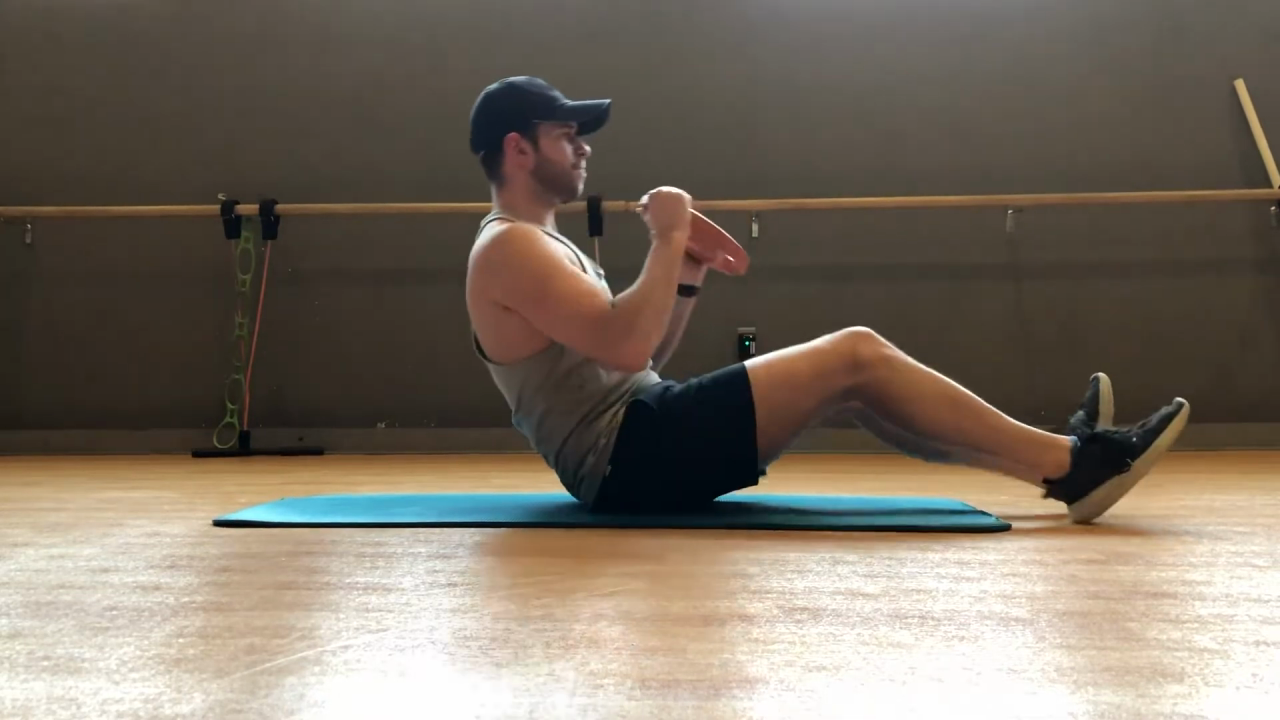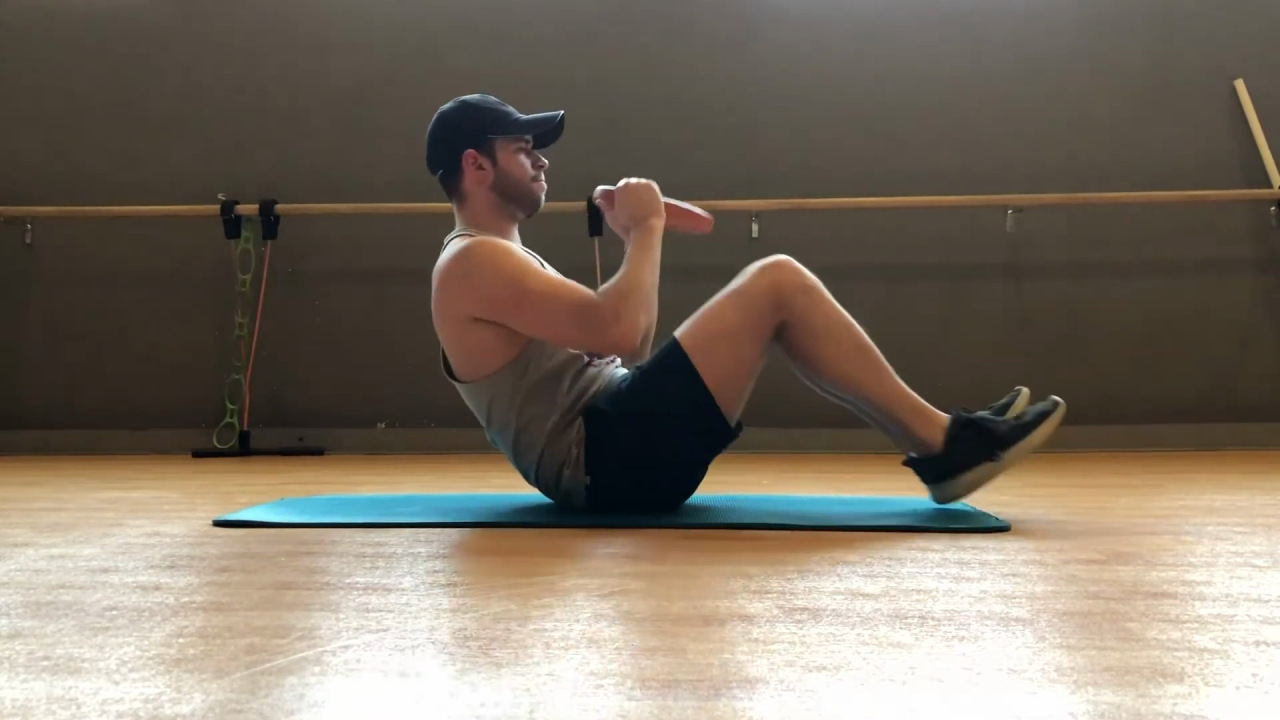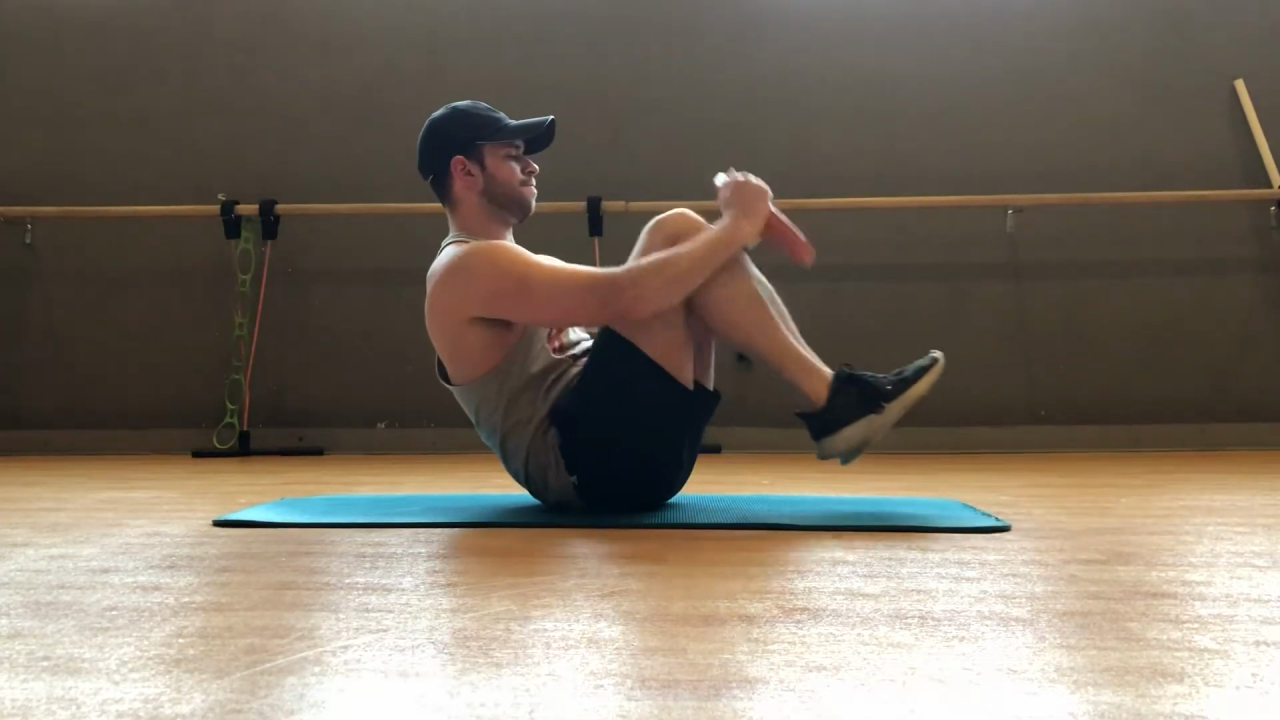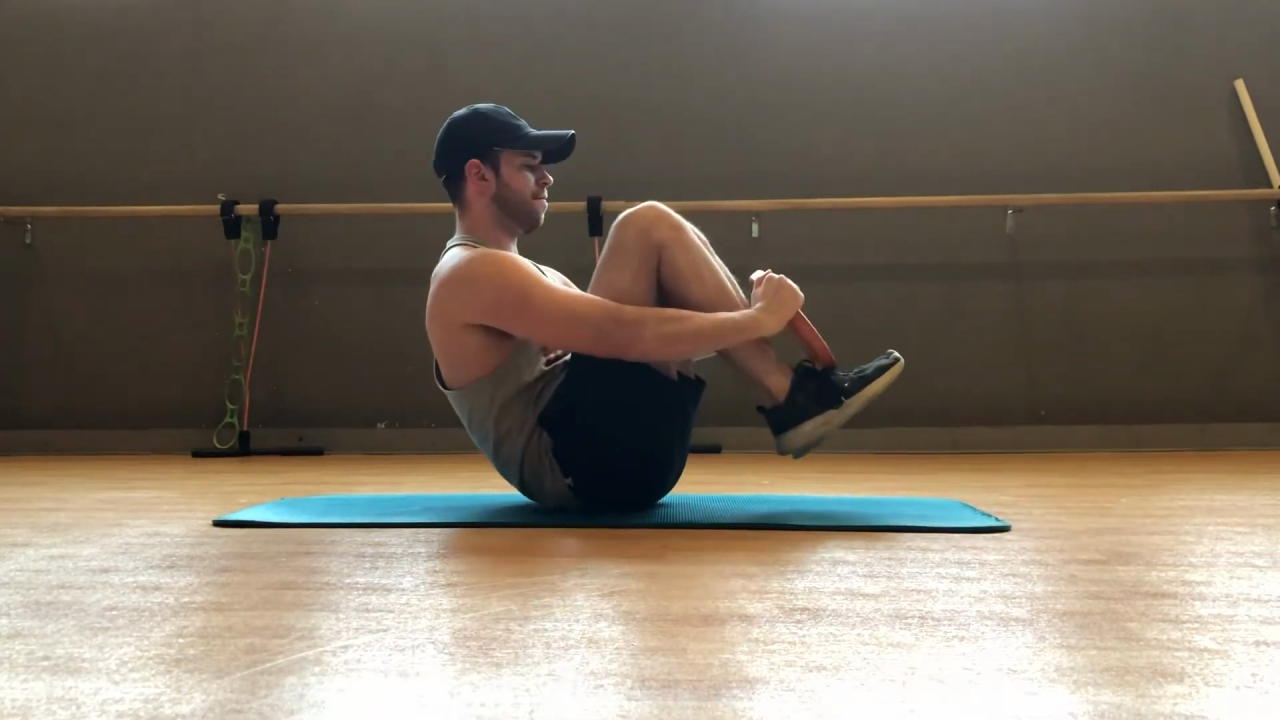
dt=0.5s
person 1, frame 1
left shoulder: (542, 243)
right shoulder: (509, 248)
right elbow: (627, 349)
left wrist: (688, 280)
right wrist: (666, 243)
left hip: (639, 444)
right hip: (627, 459)
left knee: (849, 395)
right knee: (857, 355)
left ankle: (1057, 461)
right ankle: (1074, 462)
person 1, frame 2
left shoulder: (504, 261)
right shoulder: (475, 264)
left elbow: (604, 347)
right elbow: (622, 332)
left wrist: (634, 249)
right wrist: (646, 232)
left hip: (620, 451)
right hip: (610, 462)
left knee: (765, 296)
right knee: (778, 280)
left ankle: (934, 439)
right ankle: (944, 443)
person 1, frame 3
left shoulder: (507, 265)
right shoulder: (471, 268)
right elbow: (626, 298)
right wrist: (736, 226)
left hip: (629, 449)
right hip: (592, 458)
left knee: (692, 245)
right knee: (680, 228)
left ankle: (833, 396)
right ankle: (830, 398)
person 1, frame 4
left shoulder: (518, 272)
right shoulder: (475, 273)
left elbow: (620, 323)
right elbow: (626, 336)
right wrist: (758, 319)
left hip: (620, 448)
right hip: (582, 461)
left knee: (666, 240)
right knee: (650, 226)
left ankle: (791, 393)
right ankle: (793, 397)
